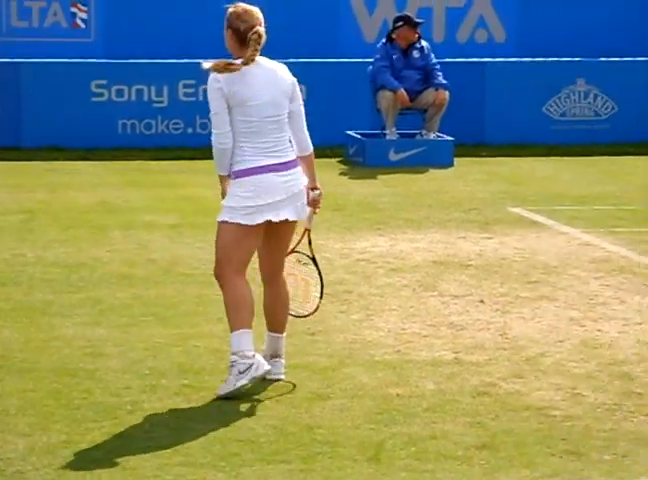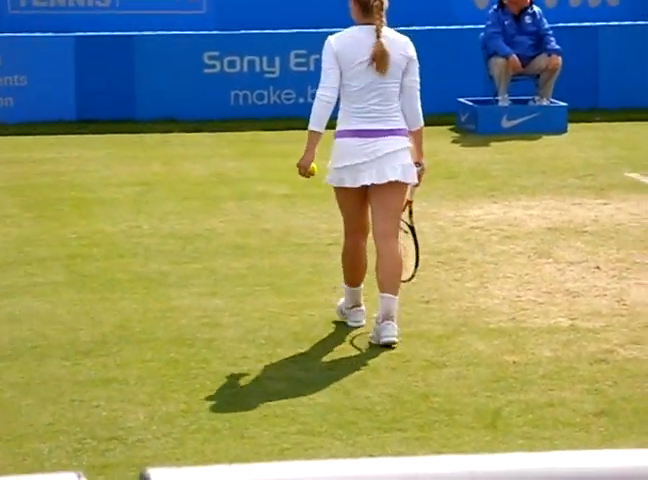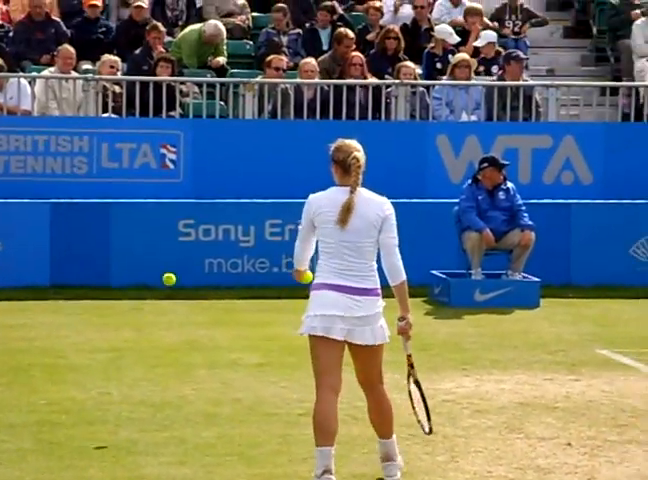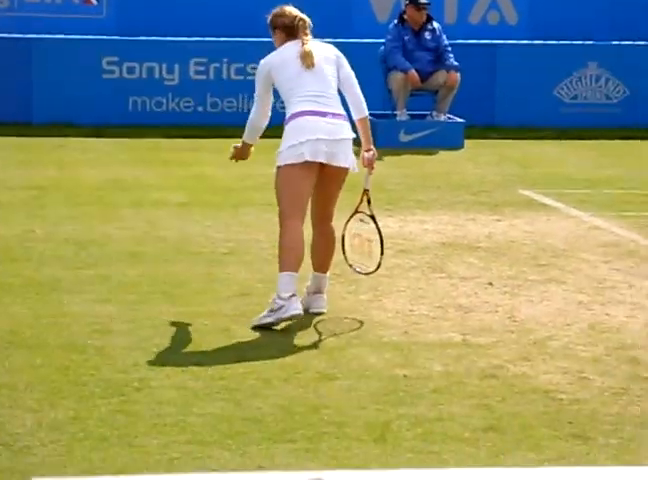
dt=0.5s
person 1, frame 1
left shoulder: (220, 79)
right shoulder: (283, 73)
left elbow: (222, 140)
right elbow: (300, 134)
left wrist: (224, 182)
right wrist: (312, 182)
left hip: (250, 186)
right hip: (289, 183)
left knee: (229, 274)
right knee: (273, 273)
left ankle: (247, 358)
right ankle: (274, 357)
person 1, frame 2
left shoulder: (336, 43)
right shoulder: (404, 46)
left elbow: (325, 98)
right elbow: (412, 106)
left wrist: (309, 151)
right wrist: (418, 156)
left hip: (350, 147)
right hip: (392, 148)
left knee: (355, 234)
right knee: (387, 238)
left ankle: (353, 306)
right ankle: (387, 320)
person 1, frame 3
left shoulder: (316, 202)
right shoulder: (381, 206)
left elbow: (300, 248)
right elbow: (393, 264)
left wrist: (300, 269)
right wrist: (405, 313)
left hip: (326, 302)
right hip: (365, 305)
left knee: (327, 390)
right knee: (373, 387)
person 1, frame 4
left shoulder: (269, 62)
right shoulder: (330, 51)
left elbow: (260, 115)
right elbow: (357, 102)
left wrist: (245, 145)
right wrist: (368, 145)
left hip: (302, 131)
right hip: (339, 133)
left knee: (291, 220)
right knee: (323, 221)
left ankle: (286, 298)
right ankle: (316, 294)
